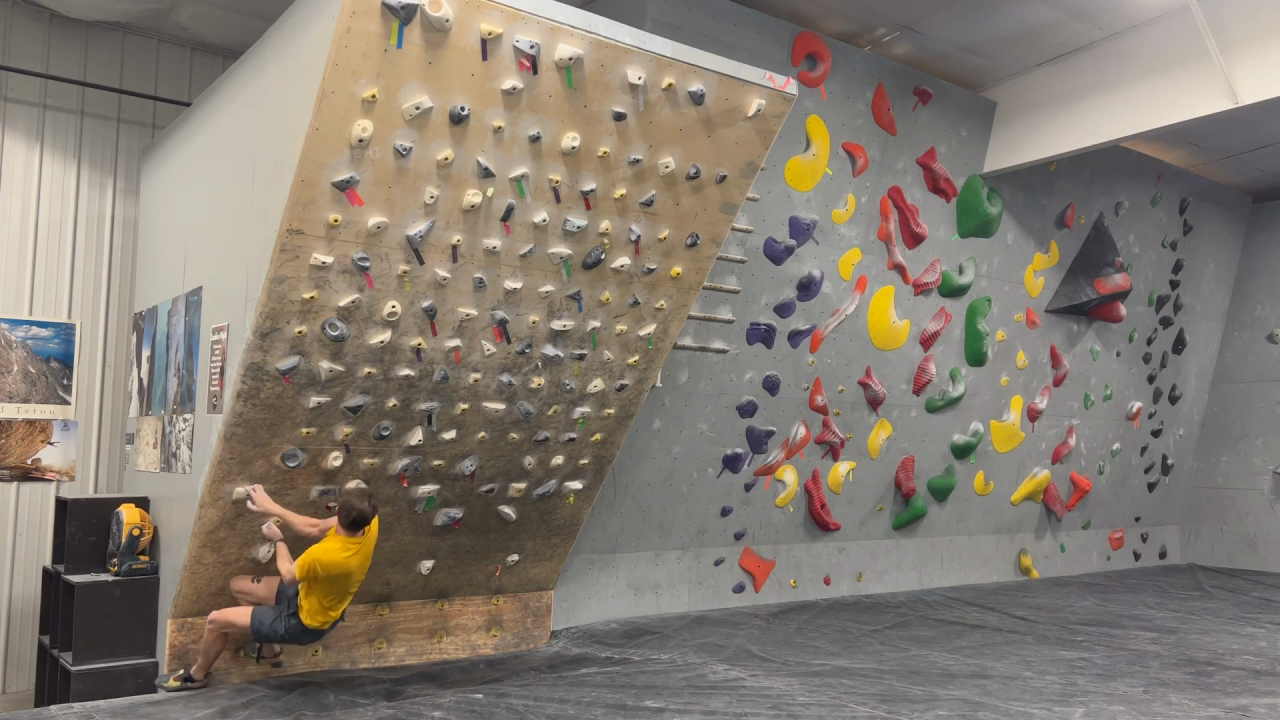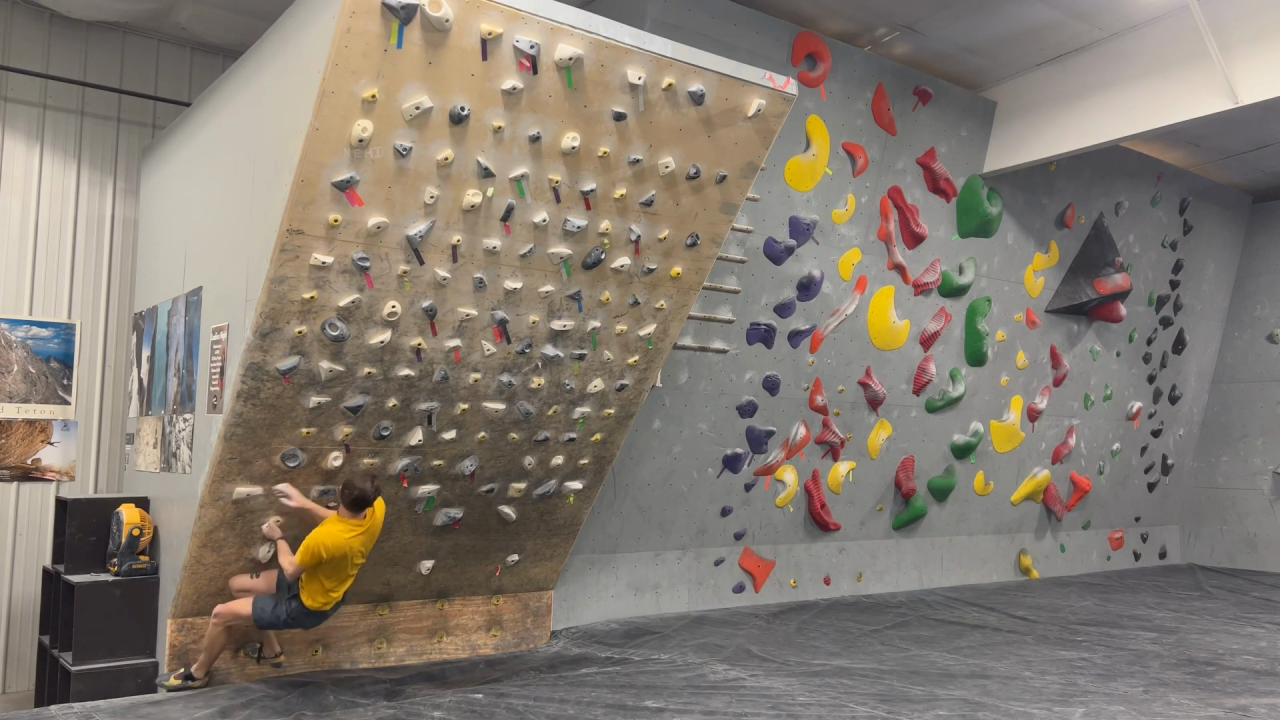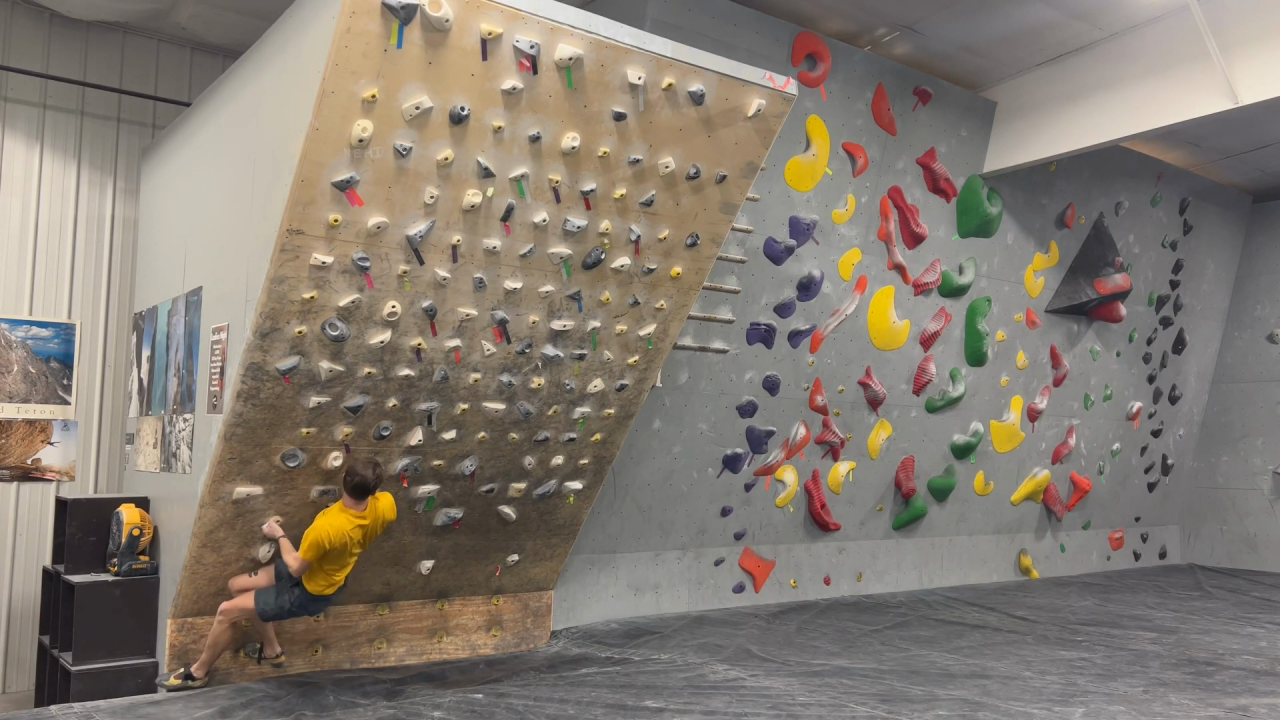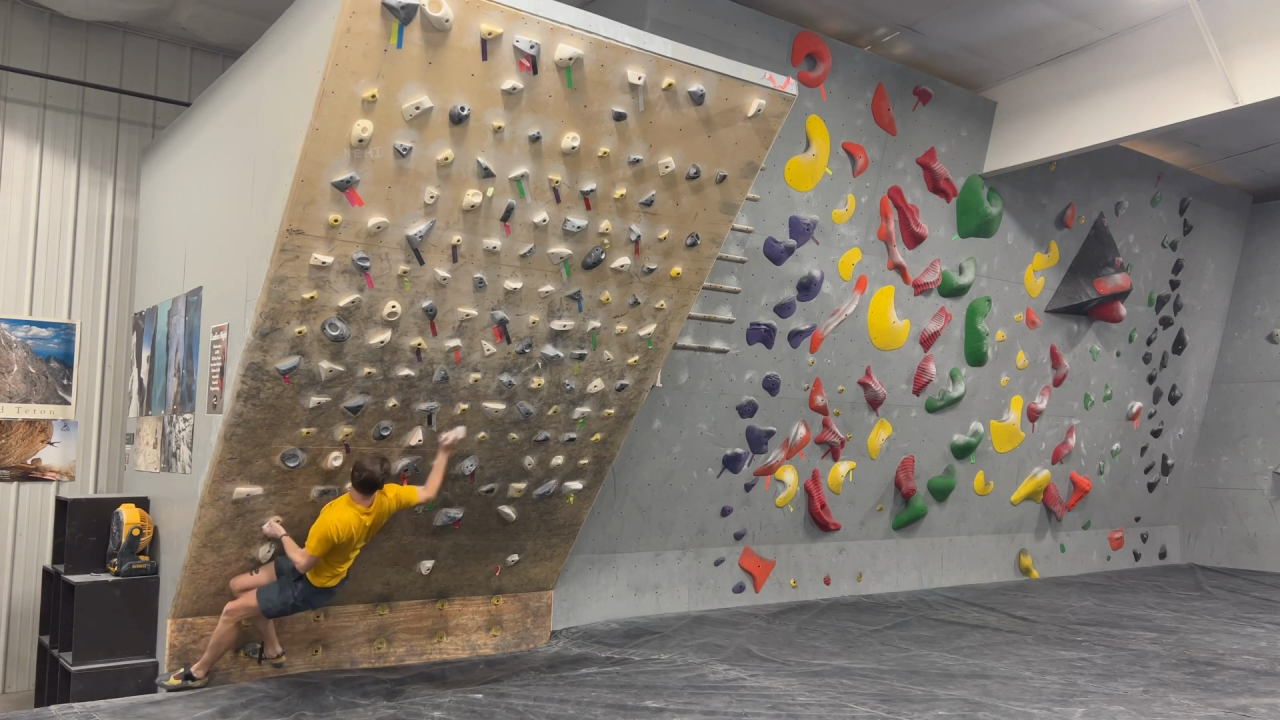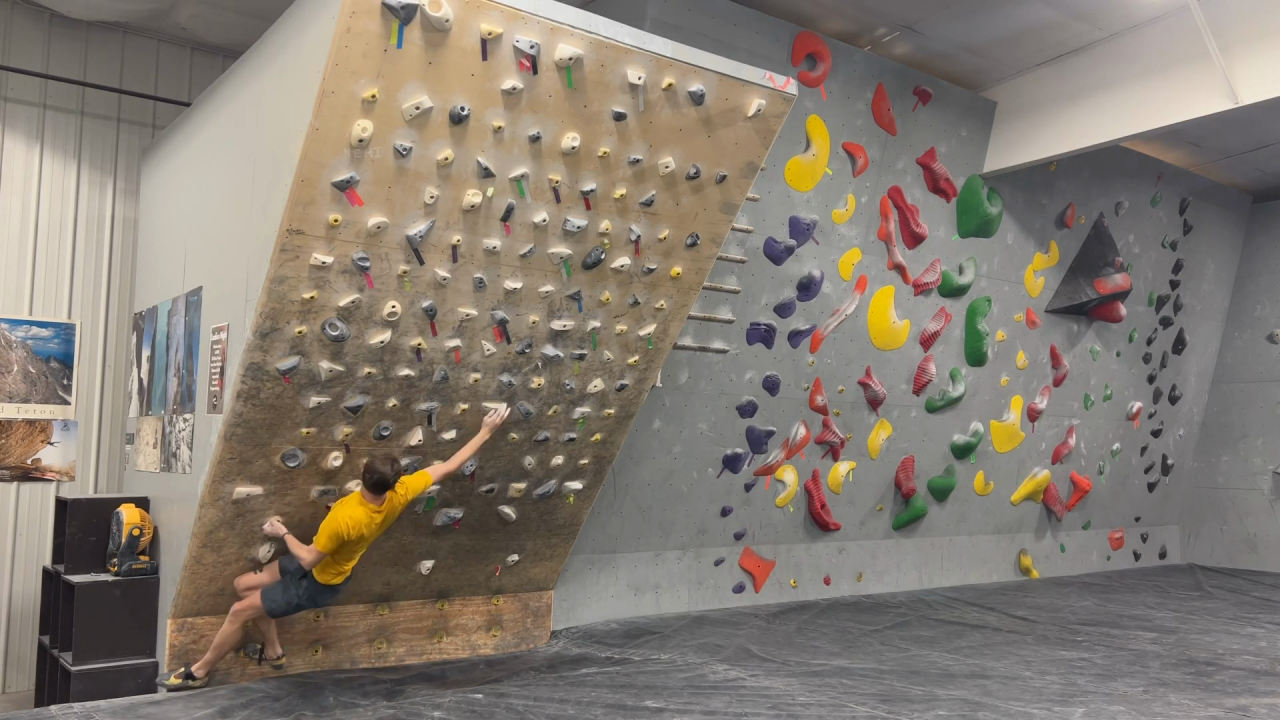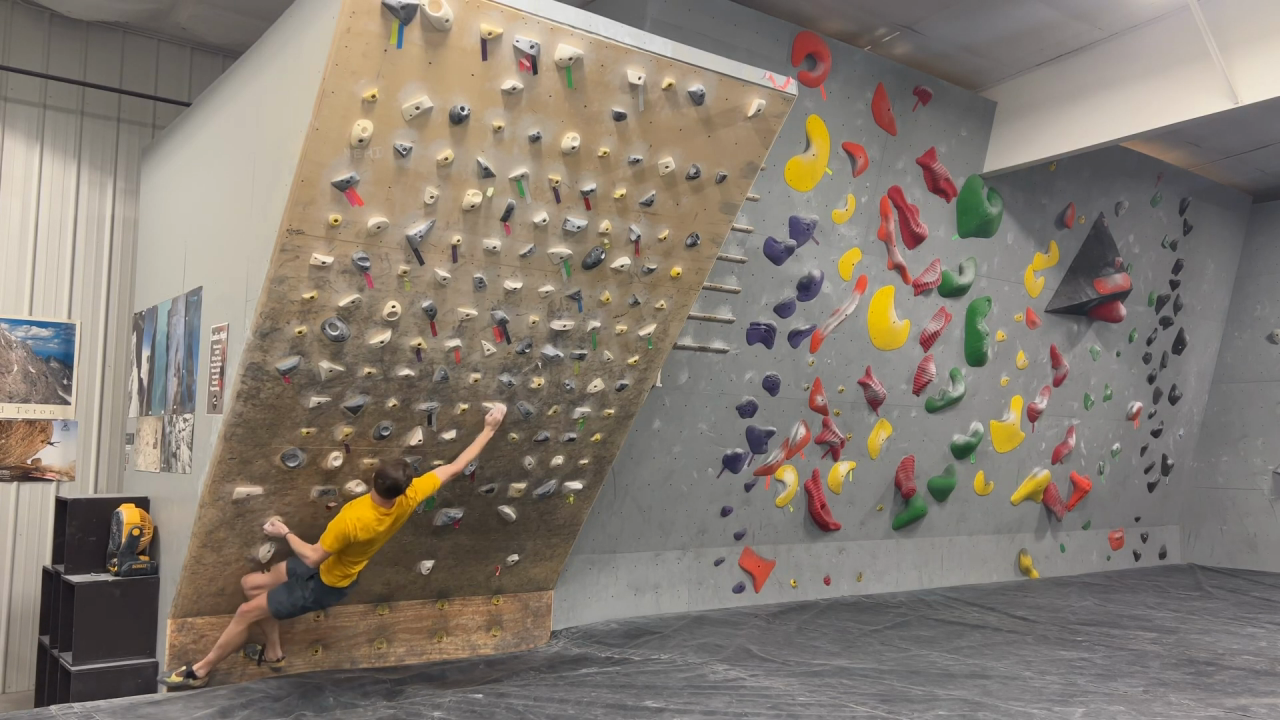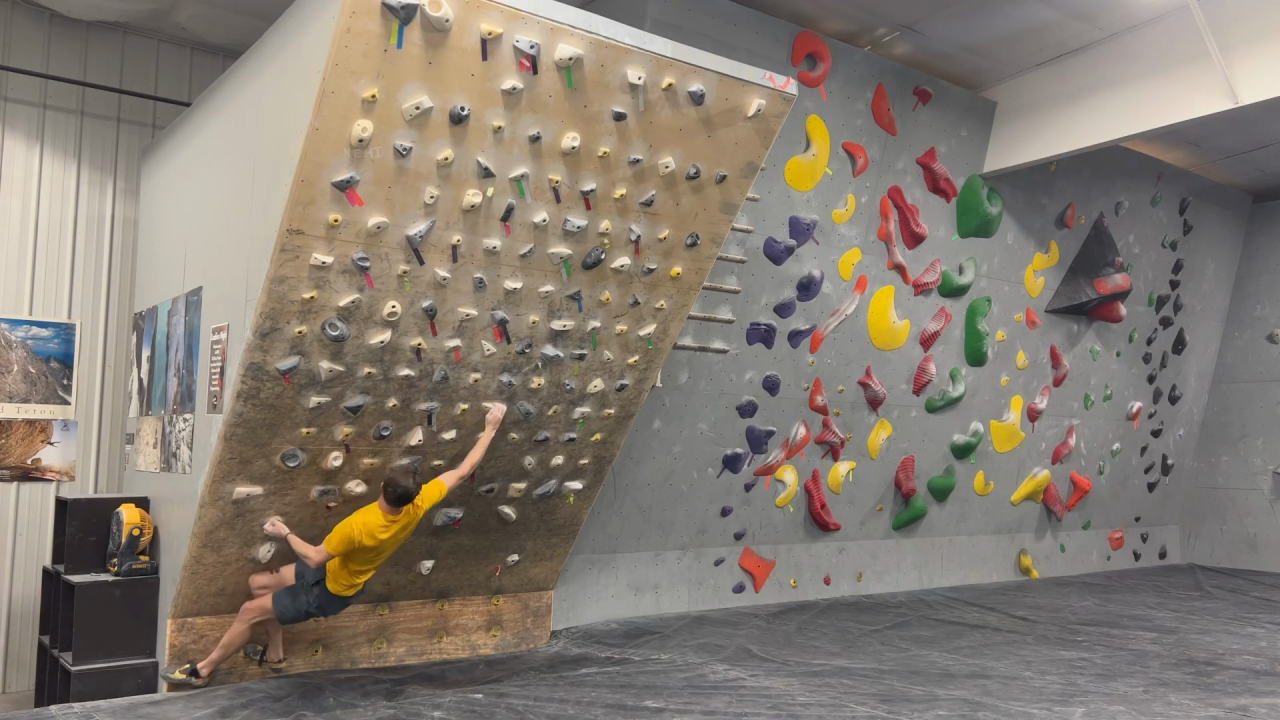
dt=0.1s
person 1, frame 1
left shoulder: (324, 555)
right shoulder: (371, 526)
left elbow: (288, 574)
right elbow: (314, 527)
left wrist: (277, 539)
right wrist: (272, 508)
left hip: (306, 622)
right hip: (312, 595)
left knee: (217, 621)
right knee: (238, 585)
left ankle: (196, 676)
right ankle: (270, 649)
person 1, frame 2
left shoulder: (326, 537)
right shoulder: (377, 509)
left elbow: (291, 568)
left wrist: (278, 537)
right wrist: (306, 504)
left hip: (309, 605)
right hip: (319, 583)
left knee: (222, 614)
right knee: (237, 585)
left ankle: (197, 674)
right ankle: (270, 650)
person 1, frame 3
left shoulder: (325, 526)
right shoulder: (384, 504)
left elbow: (296, 567)
right elbow: (388, 513)
left wrist: (280, 536)
left hip: (313, 595)
right hip: (319, 576)
left knee: (227, 611)
right knee: (238, 586)
left ankle: (198, 673)
right ankle: (272, 650)
person 1, frame 4
left shoulder: (333, 521)
right shoulder: (387, 497)
left elbow: (301, 563)
right elbow: (429, 492)
left wrist: (281, 534)
right wrist: (444, 452)
left hip: (312, 584)
right hip: (316, 566)
left knee: (233, 611)
right knee: (237, 586)
left ankle: (198, 673)
right ankle: (272, 649)
person 1, frame 5
left shoulder: (343, 518)
right shoulder: (402, 492)
left elbow: (308, 559)
right elbow: (449, 466)
left wrist: (283, 532)
right wrist: (485, 431)
left hip: (317, 583)
right hip: (327, 565)
left knee: (239, 611)
right knee: (243, 584)
left ankle: (198, 671)
right ankle: (273, 651)
person 1, frame 6
left shoulder: (352, 520)
right shoulder: (410, 496)
left elbow: (312, 557)
right elbow: (456, 467)
left wrist: (284, 532)
right wrist: (489, 429)
left hip: (325, 585)
right hip: (330, 567)
left knee: (246, 611)
right knee: (250, 583)
left ankle: (199, 671)
right ankle: (273, 653)
person 1, frame 7
left shoulder: (358, 527)
right shoulder: (419, 506)
left elbow: (315, 558)
right elbow: (463, 471)
left wrist: (285, 533)
right wrist: (490, 427)
left hip: (332, 592)
right hip: (337, 570)
left knee: (250, 611)
right knee: (258, 583)
left ankle: (202, 670)
right ankle: (275, 653)
